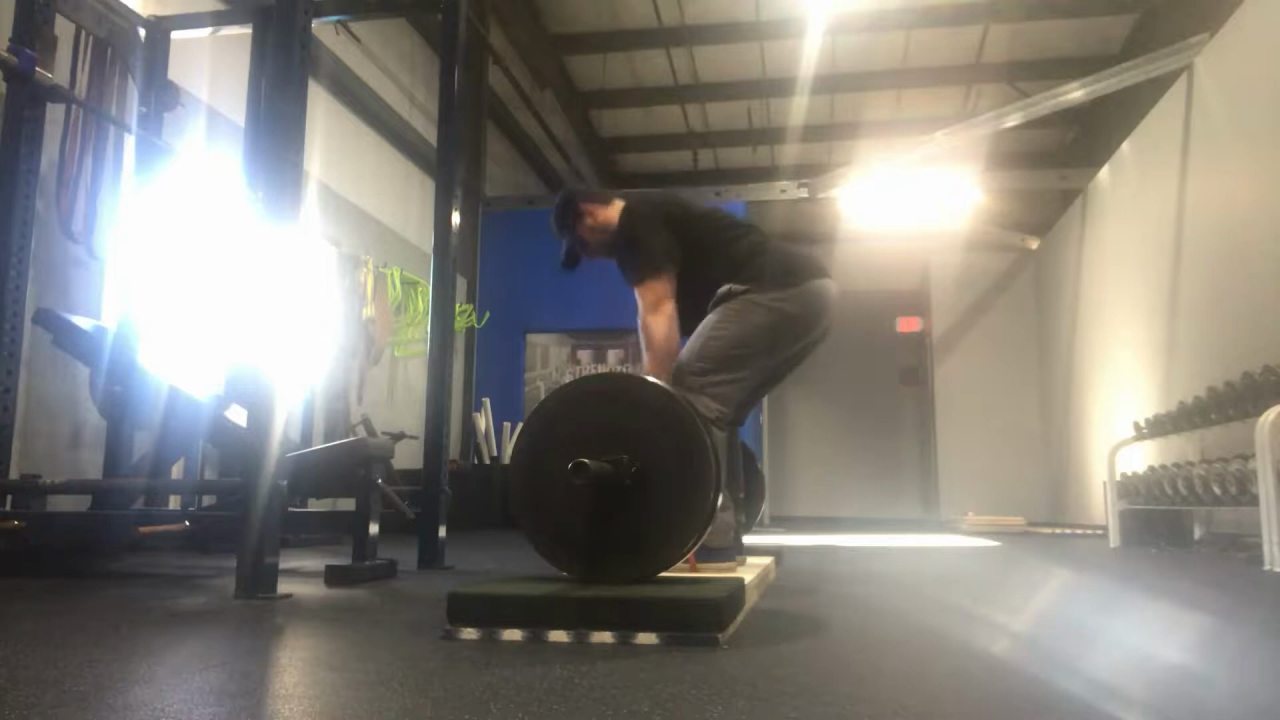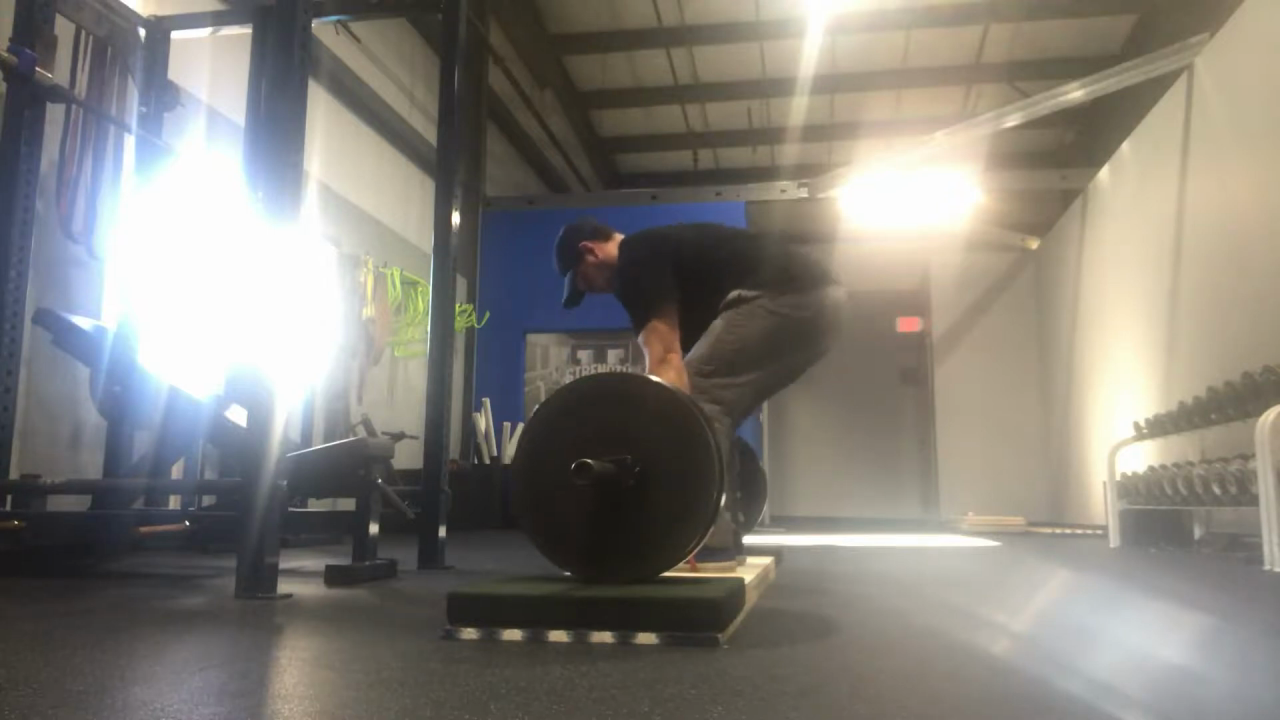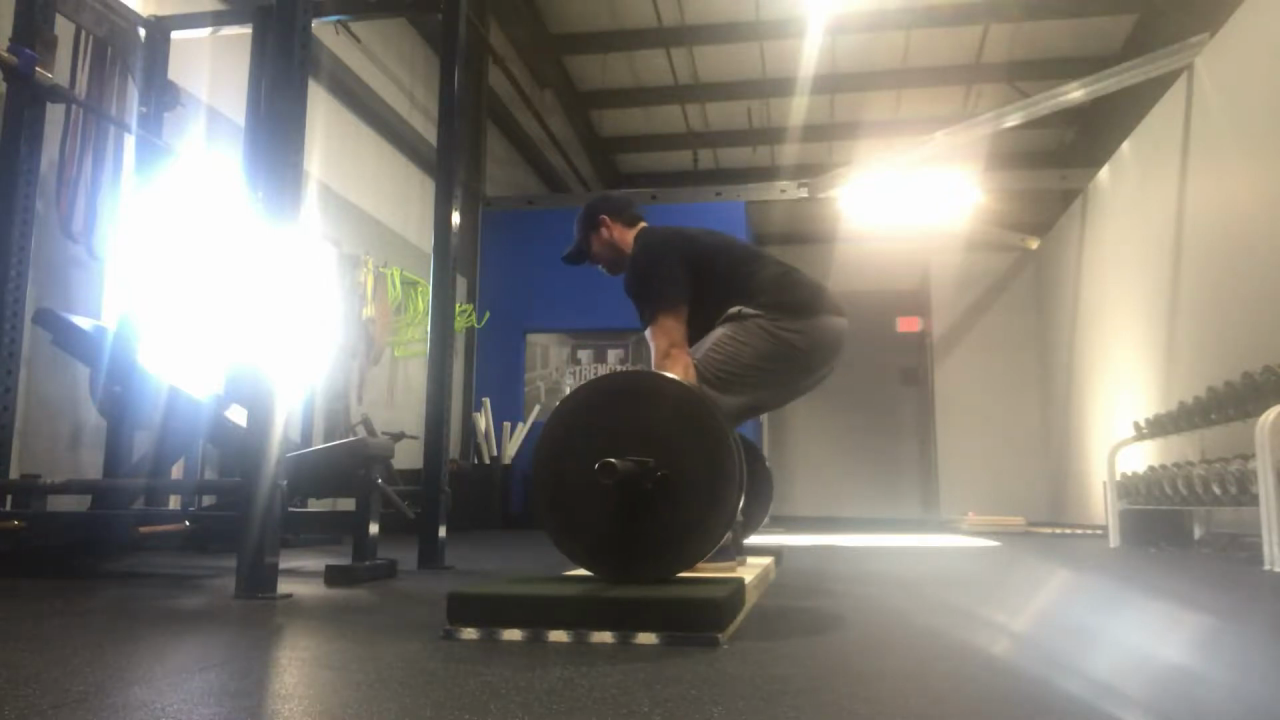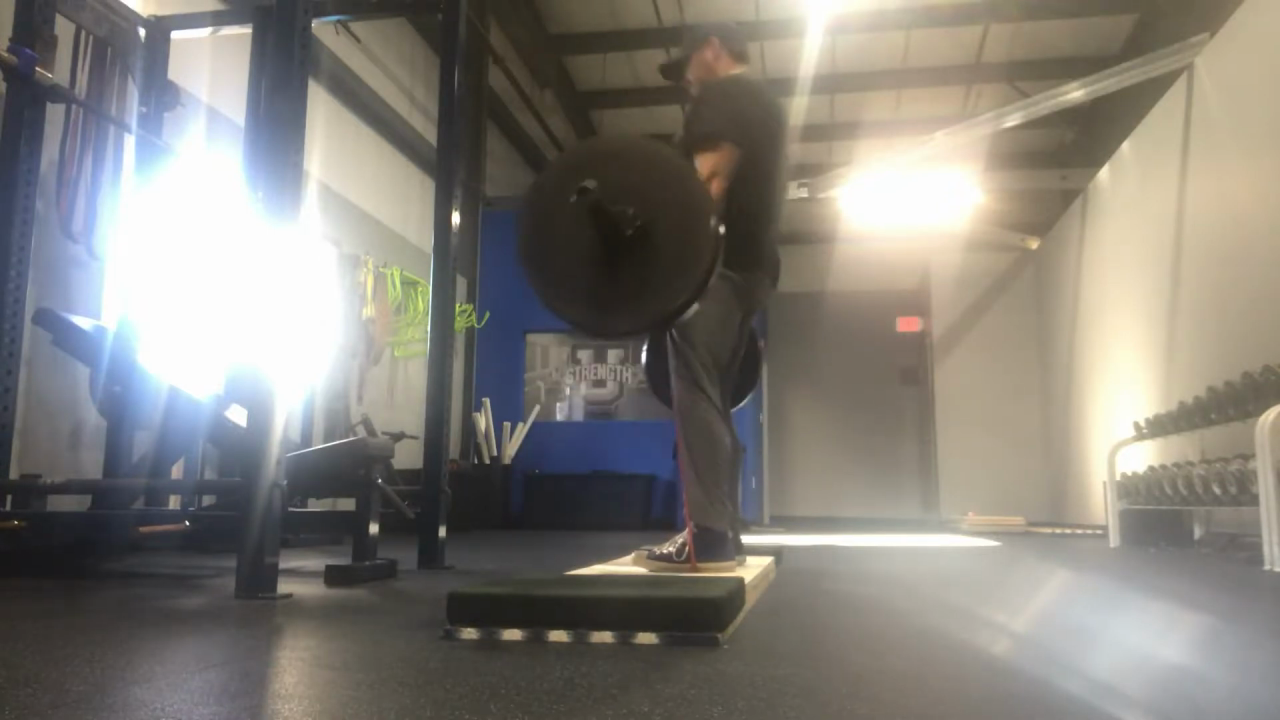
dt=1s
person 1, frame 1
left shoulder: (637, 224)
right shoulder: (654, 221)
left elbow: (658, 313)
right elbow: (666, 314)
left hip: (779, 291)
right hip: (808, 292)
left knee: (688, 400)
right knee: (712, 408)
left ankle: (710, 543)
right ankle: (723, 538)
person 1, frame 2
left shoulder: (636, 260)
right shoulder: (655, 250)
left elbow: (664, 357)
right elbow: (676, 353)
left hip: (790, 296)
right hip: (817, 293)
left knee: (694, 397)
right knee: (706, 402)
left ankle: (709, 543)
right ankle: (722, 538)
person 1, frame 3
left shoulder: (649, 255)
right shoulder: (670, 248)
left elbow: (671, 355)
right elbow: (682, 352)
left hip: (790, 322)
right hip: (818, 326)
person 1, frame 4
left shoulder: (726, 93)
right shoulder: (758, 105)
left elbow: (712, 177)
left hip: (715, 262)
right hip: (745, 265)
left knee: (695, 399)
right knee: (709, 402)
left ankle: (708, 540)
right ankle: (720, 535)
